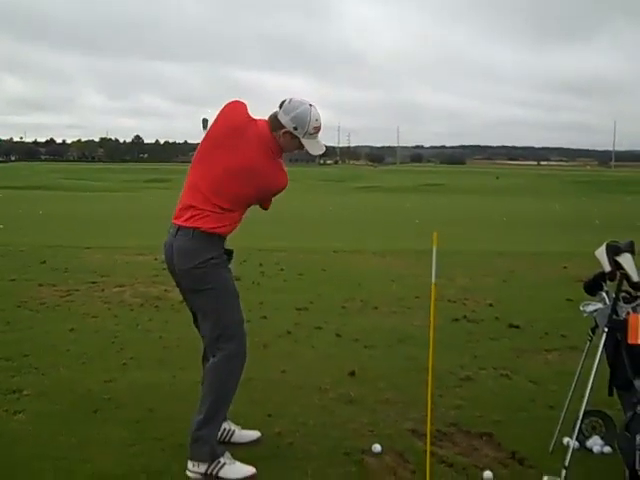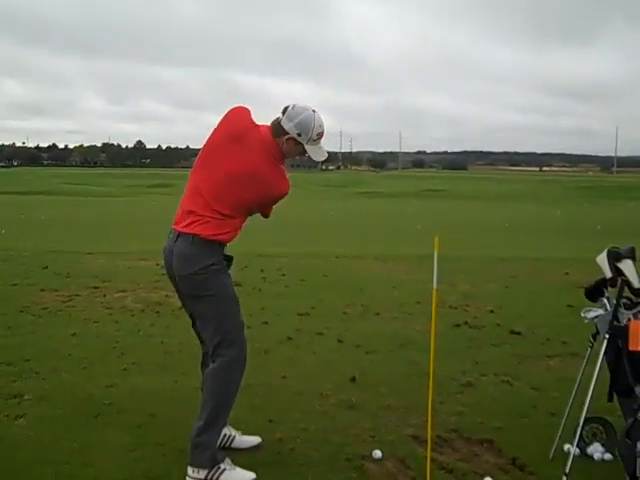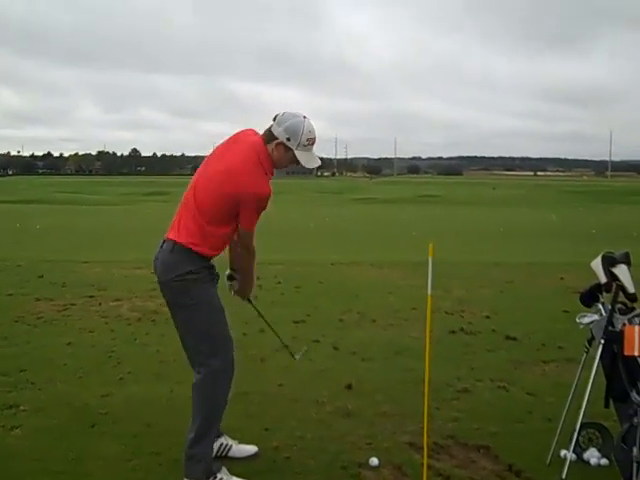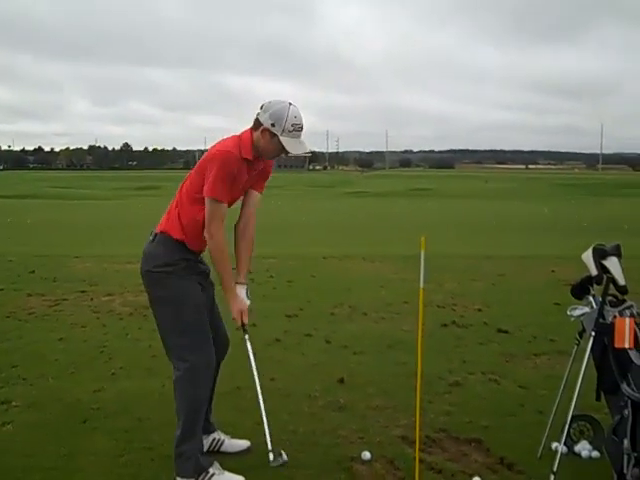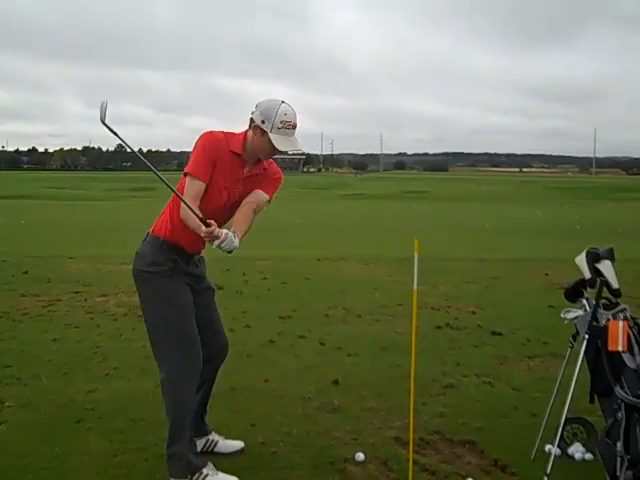
dt=0.2s
person 1, frame 1
left shoulder: (234, 112)
right shoulder: (275, 177)
left hip: (177, 241)
right hip: (202, 250)
left knee: (217, 339)
right knee: (230, 348)
left ankle: (212, 422)
person 1, frame 2
left shoulder: (238, 117)
right shoulder: (278, 183)
left hip: (178, 247)
right hip: (202, 257)
left knee: (218, 344)
right knee: (231, 353)
left ankle: (213, 427)
person 1, frame 3
left shoulder: (246, 138)
right shoulder: (257, 185)
right elbow: (244, 246)
left wrist: (236, 273)
right wrist: (246, 282)
left hip: (183, 260)
right hip: (186, 267)
left knee: (216, 352)
right knee: (216, 363)
left ankle: (209, 436)
person 1, frame 4
left shoulder: (263, 164)
right shoulder: (225, 155)
left elbow: (247, 220)
right elbow: (213, 231)
left wrist: (243, 283)
right wrist: (232, 293)
left hip: (192, 259)
right hip: (168, 259)
left knee: (216, 346)
right knee: (195, 358)
left ankle: (202, 432)
person 1, frame 5
left shoulder: (271, 176)
right shoulder: (212, 143)
left elbow: (249, 208)
right elbow: (186, 206)
left wrist: (231, 236)
right wrist: (204, 230)
left hip: (192, 262)
right hip: (160, 259)
left knee: (214, 348)
right knee: (183, 361)
left ankle: (196, 433)
